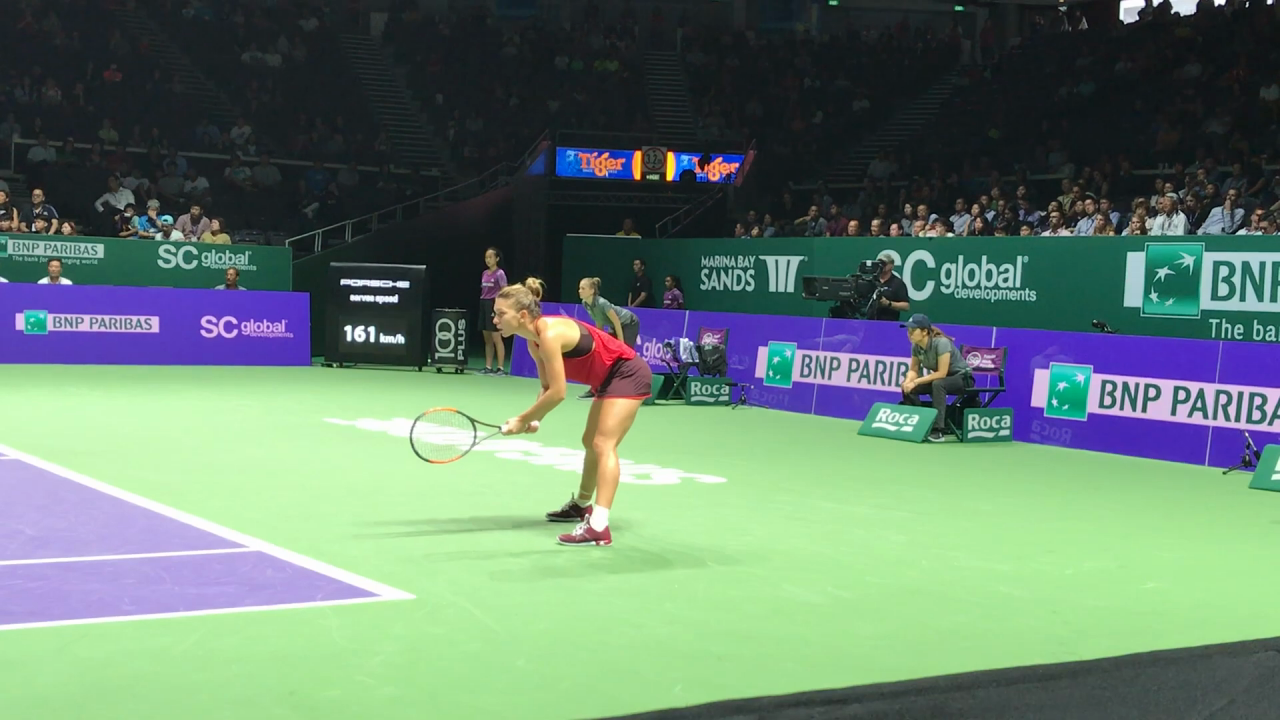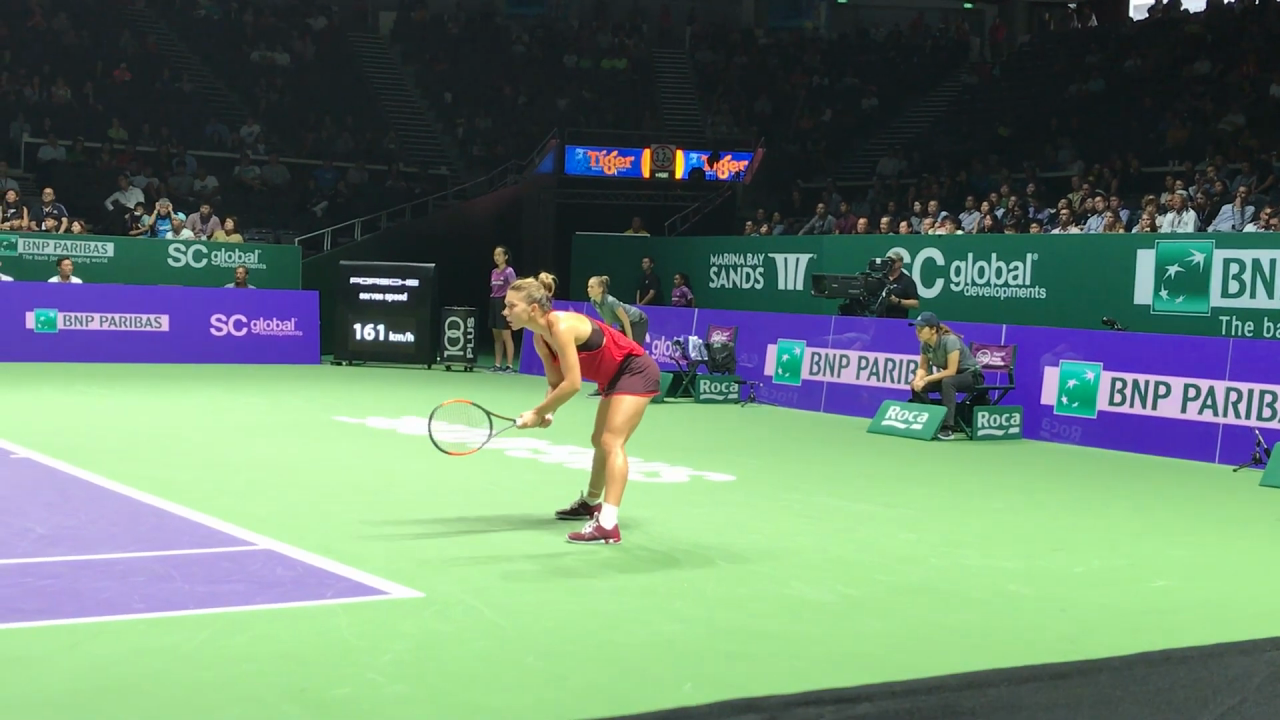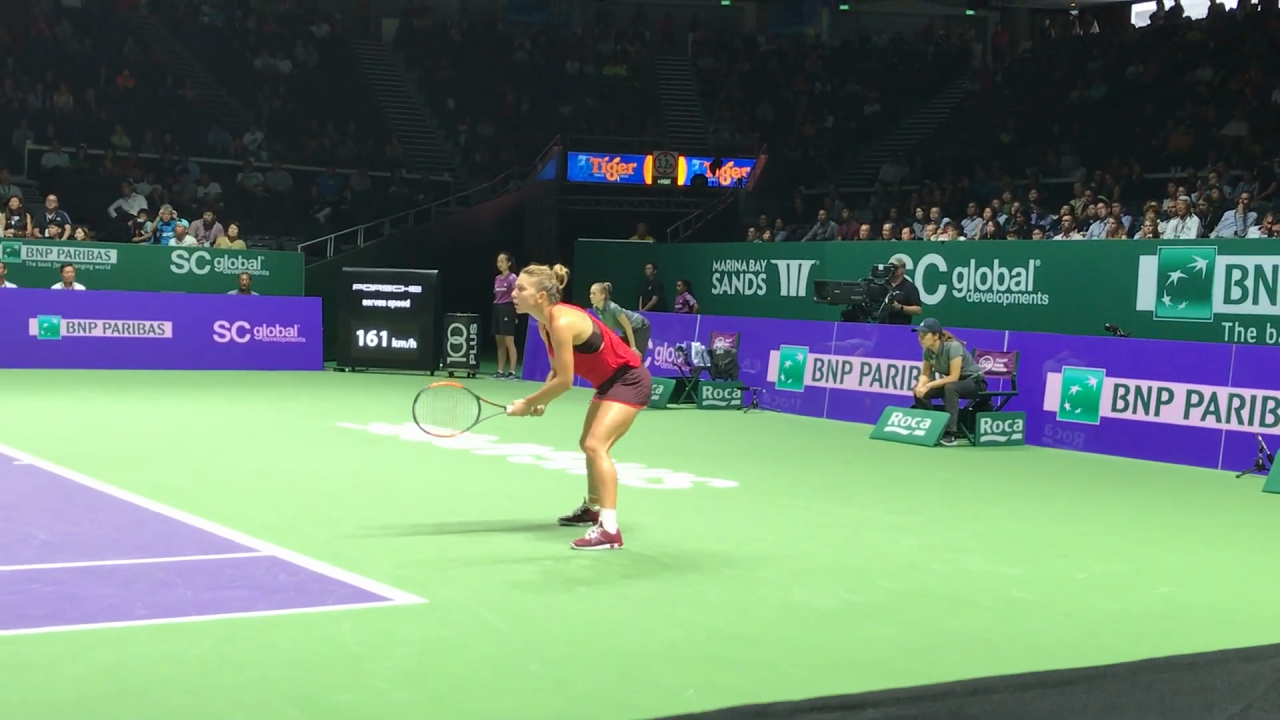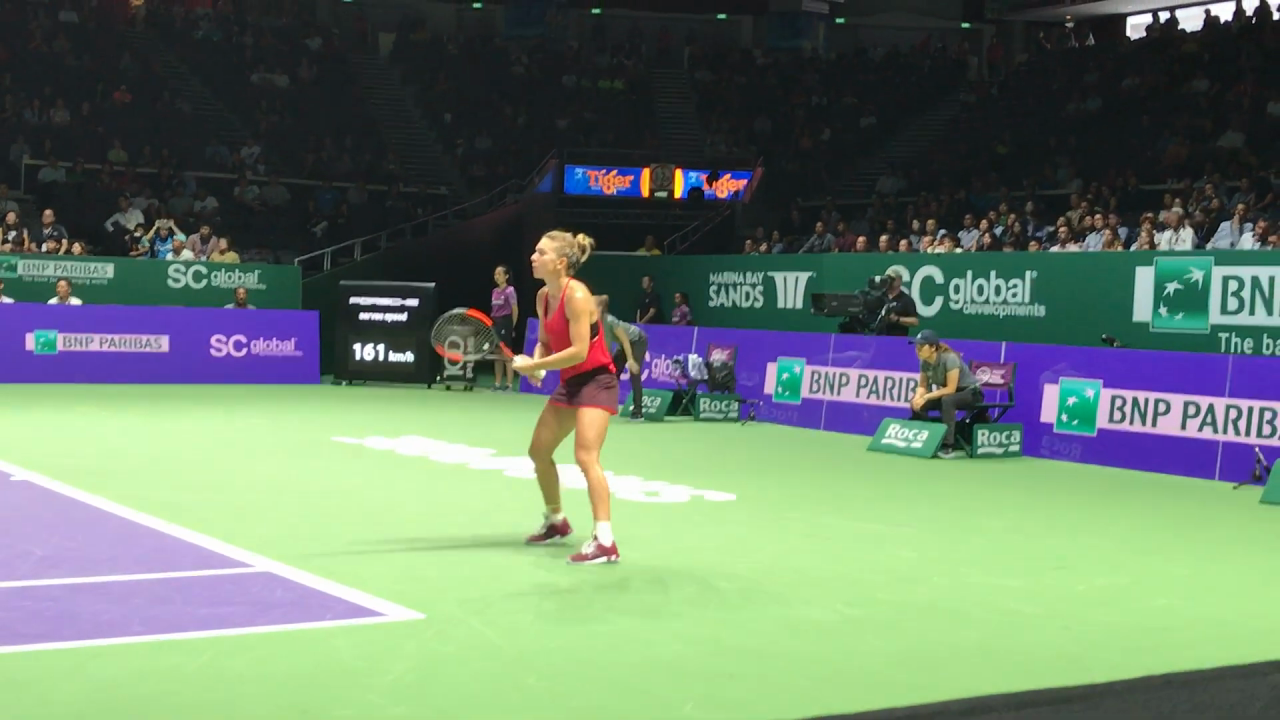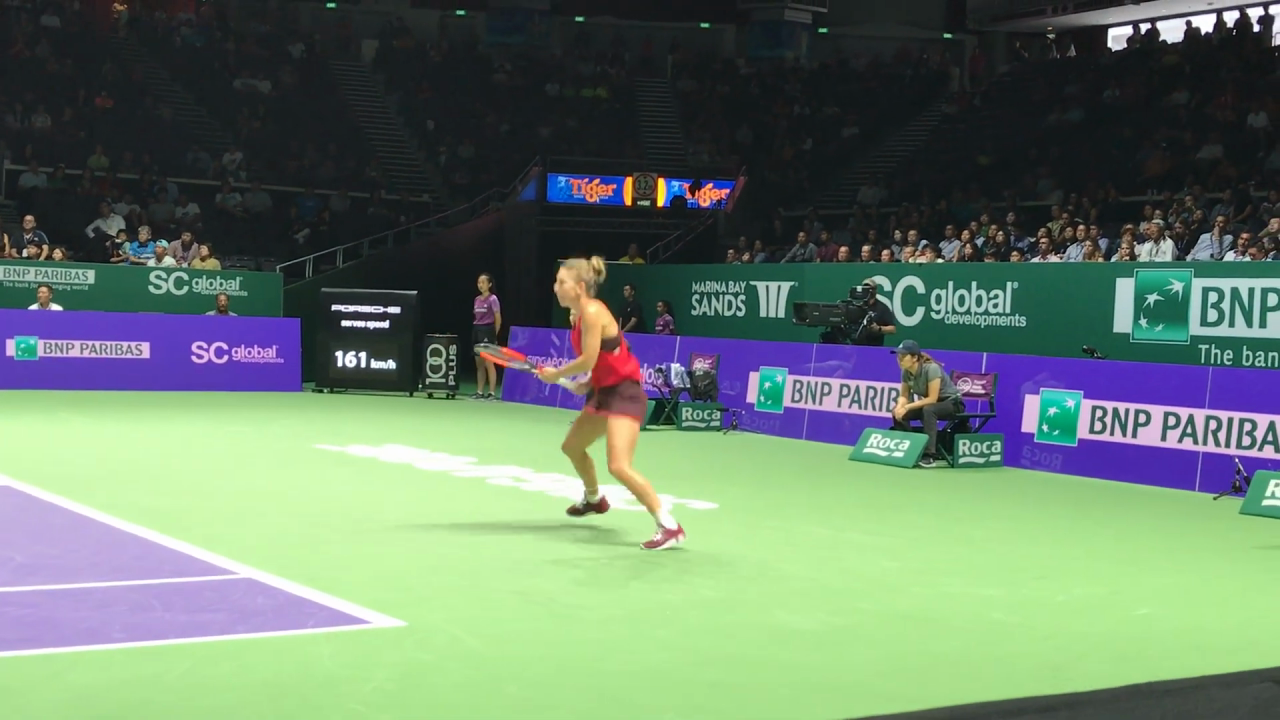
dt=1s
person 1, frame 1
left shoulder: (549, 333)
right shoulder: (535, 340)
left elbow: (558, 393)
right elbow: (548, 388)
left wrist: (523, 420)
right wrist: (535, 418)
left hip: (628, 373)
right hip: (609, 378)
left knee: (604, 446)
right knee: (591, 443)
left ankle: (598, 527)
right ankle: (581, 505)
person 1, frame 2
left shoulder: (561, 326)
right shoulder: (540, 338)
left elbow: (573, 384)
right elbow: (557, 383)
left wrist: (538, 412)
right wrist: (547, 413)
left hip: (636, 370)
right hip: (616, 377)
left knee: (612, 443)
right knee: (599, 441)
left ankle: (607, 525)
right ankle: (591, 503)
person 1, frame 3
left shoulder: (562, 322)
right shoulder: (545, 324)
left elbow: (565, 380)
right elbow: (558, 371)
left wrist: (528, 403)
right wrist: (540, 401)
left hip: (629, 380)
right hip: (610, 381)
left knee: (594, 445)
right knee: (590, 444)
left ankle: (609, 529)
right ankle: (592, 507)
person 1, frame 4
left shoulder: (577, 295)
right shoulder: (543, 296)
left elbow: (579, 351)
left wrist: (535, 366)
right wrist: (535, 365)
left hip: (596, 382)
right hip: (568, 383)
left knee: (586, 458)
right knee: (538, 451)
left ankle: (604, 542)
right ankle: (556, 520)
person 1, frame 5
left shoulder: (592, 313)
right shoulder: (581, 315)
left elbow: (589, 361)
left wrist: (556, 374)
right wrist: (587, 381)
left hip: (625, 395)
right hip: (605, 393)
left knee: (619, 467)
right knee: (571, 447)
left ankle: (669, 526)
right ankle: (594, 498)
